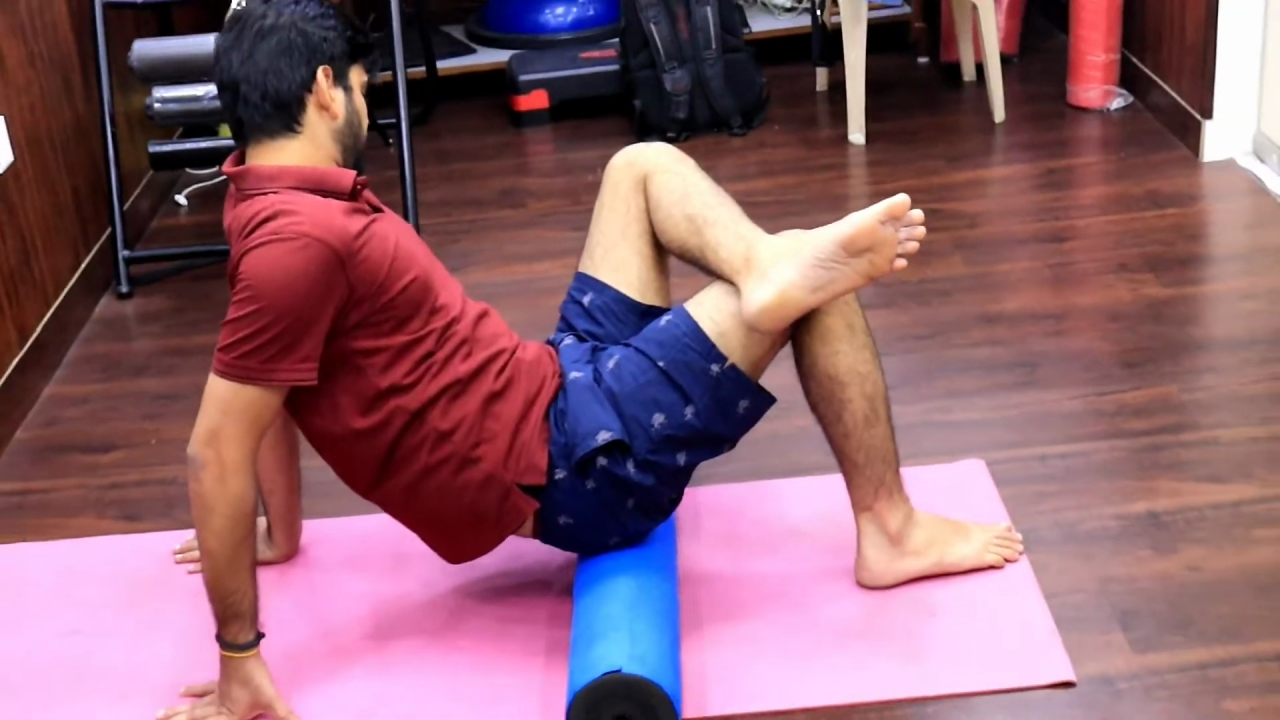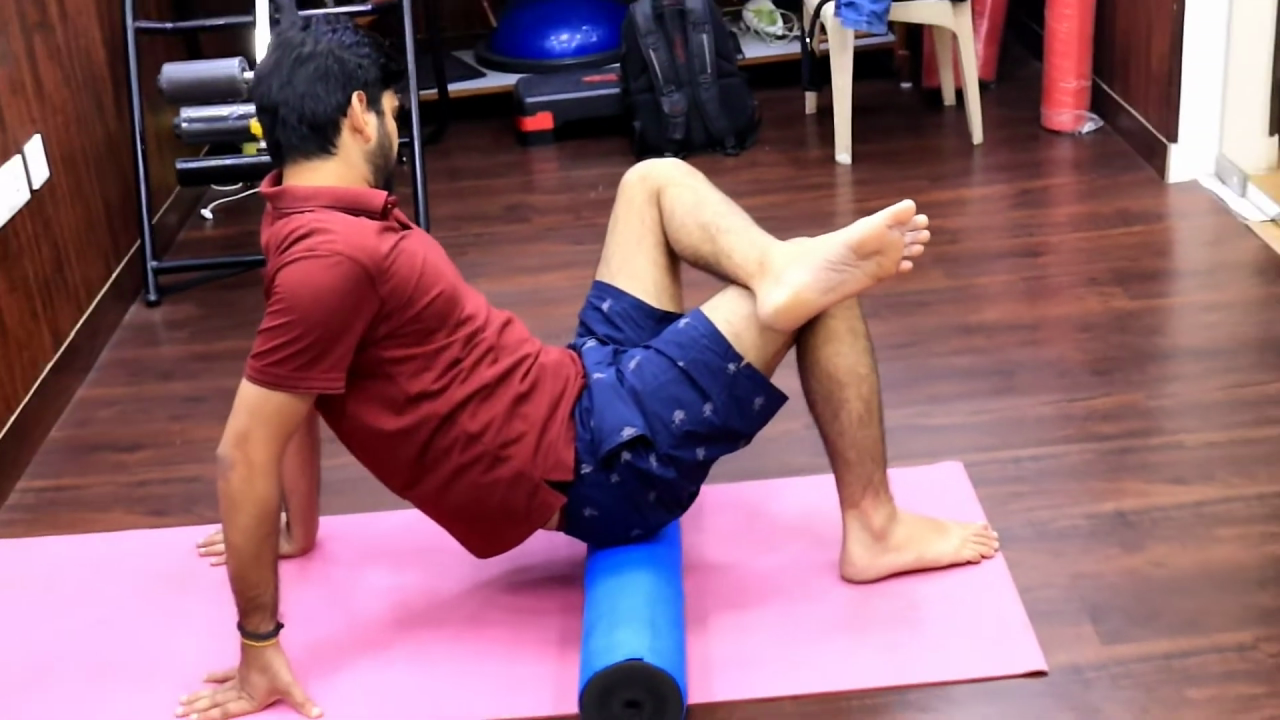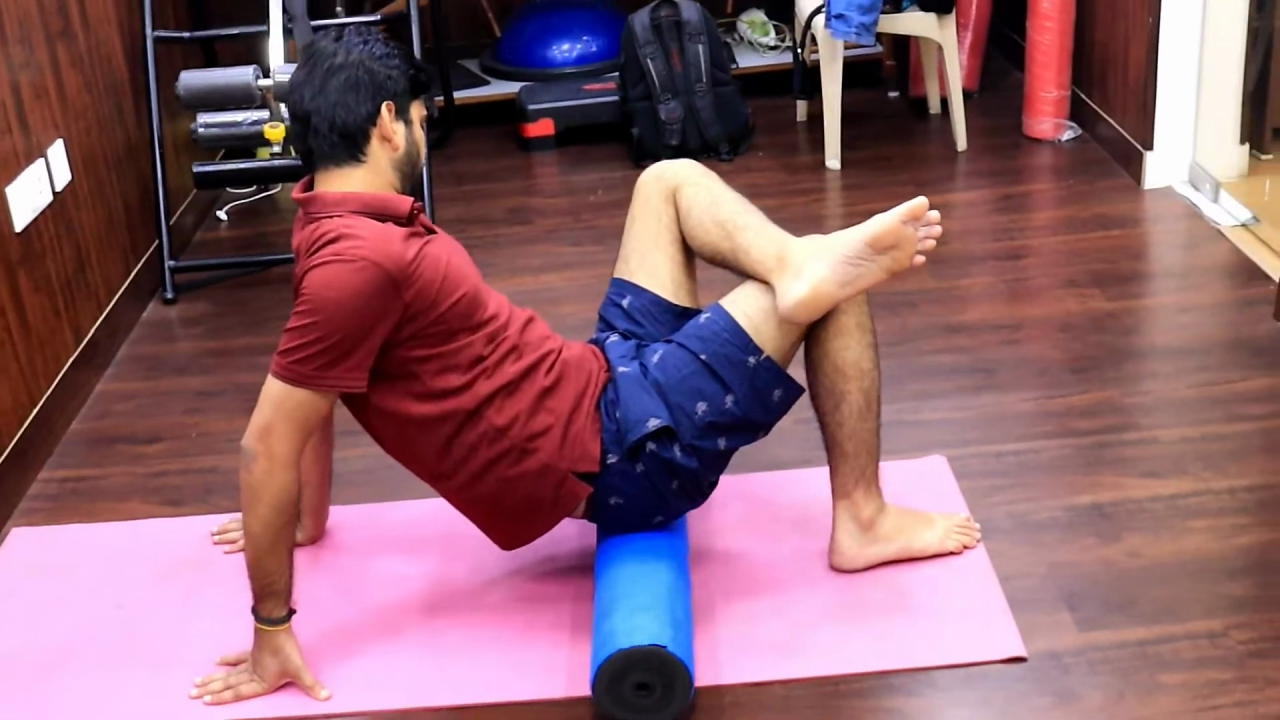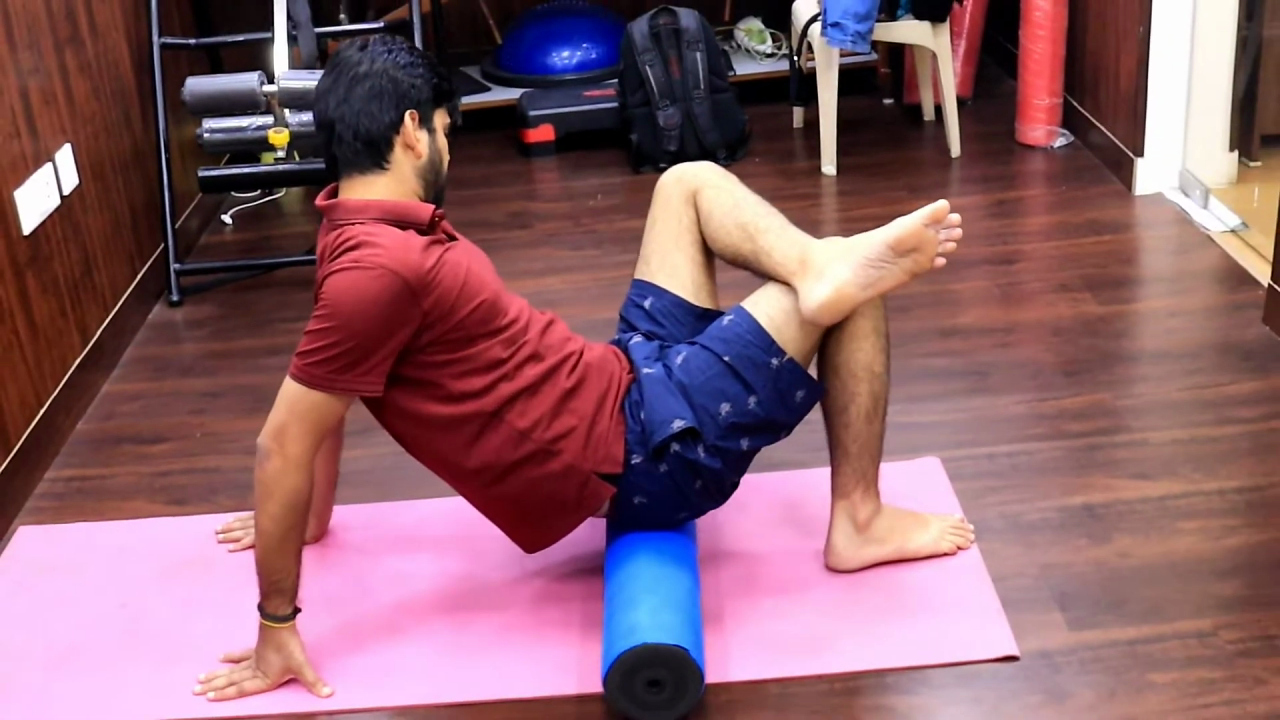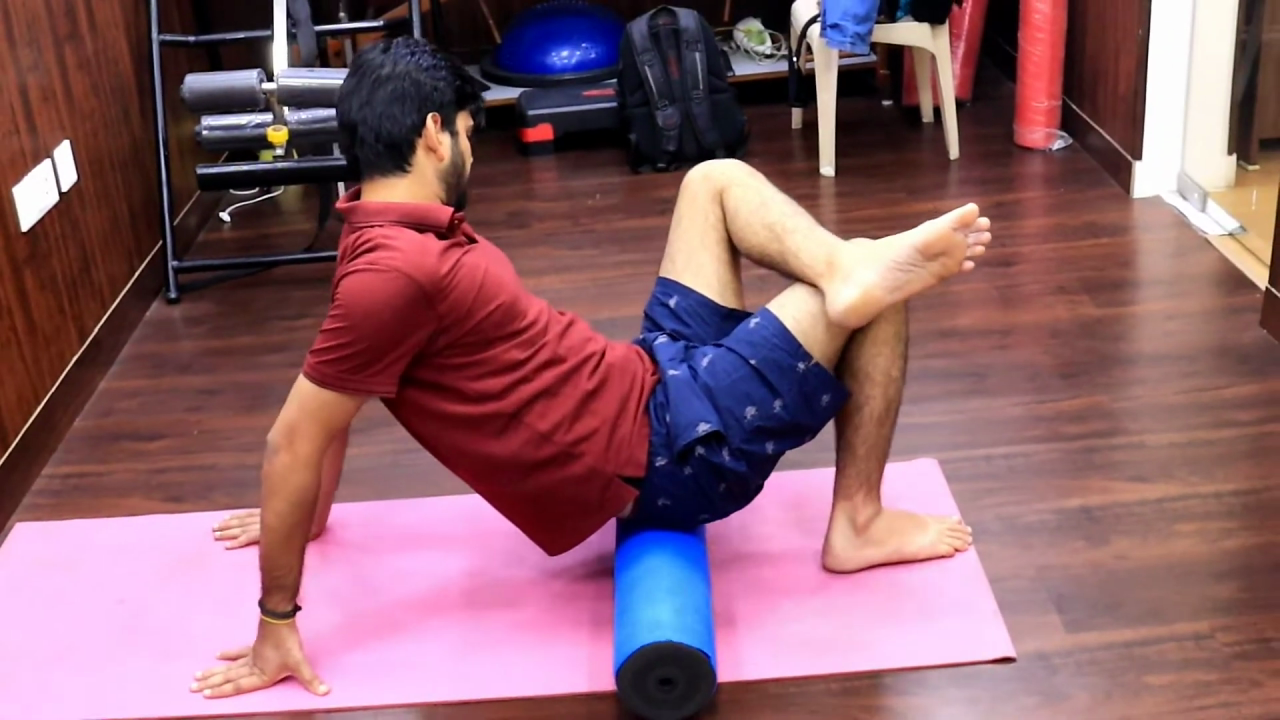
dt=0.2s
person 1, frame 1
left shoulder: (280, 203)
right shoulder: (302, 237)
left elbow: (274, 399)
right elbow: (216, 451)
left wrist: (281, 532)
left hip: (564, 383)
right hip: (573, 463)
left knee: (647, 167)
right knee: (816, 283)
left ankle: (768, 270)
right ankle: (890, 528)
person 1, frame 2
left shoulder: (313, 219)
right shoulder: (335, 254)
left elbow: (292, 407)
right elbow: (243, 453)
left wrist: (300, 528)
right wrist: (258, 646)
left hip: (585, 386)
right hip: (598, 458)
left knee: (657, 180)
right knee: (822, 291)
left ankle: (782, 272)
right ankle: (875, 526)
person 1, frame 3
left shoulder: (341, 224)
right shoulder: (361, 259)
left elbow: (309, 395)
right elbow: (267, 445)
left wrist: (310, 519)
right wrist: (272, 629)
left hip: (607, 379)
right hip: (624, 447)
left knee: (672, 179)
right knee: (833, 287)
left ankle: (801, 266)
right ankle: (863, 518)
person 1, frame 4
left shoulder: (366, 230)
right shoulder: (382, 266)
left elbow: (319, 395)
right elbow: (282, 445)
left wrist: (314, 518)
right wrist: (277, 627)
left hip: (630, 380)
right hip: (647, 446)
left knee: (692, 182)
right knee: (853, 291)
left ankle: (822, 267)
right ankle: (860, 519)
person 1, frame 5
left shoulder: (389, 234)
right shoulder: (398, 271)
left elbow: (329, 386)
right elbow: (293, 442)
right wrist: (276, 627)
left hip: (652, 381)
right hip: (669, 449)
left knee: (716, 181)
right knee: (874, 295)
left ankle: (846, 268)
right ankle: (861, 521)
